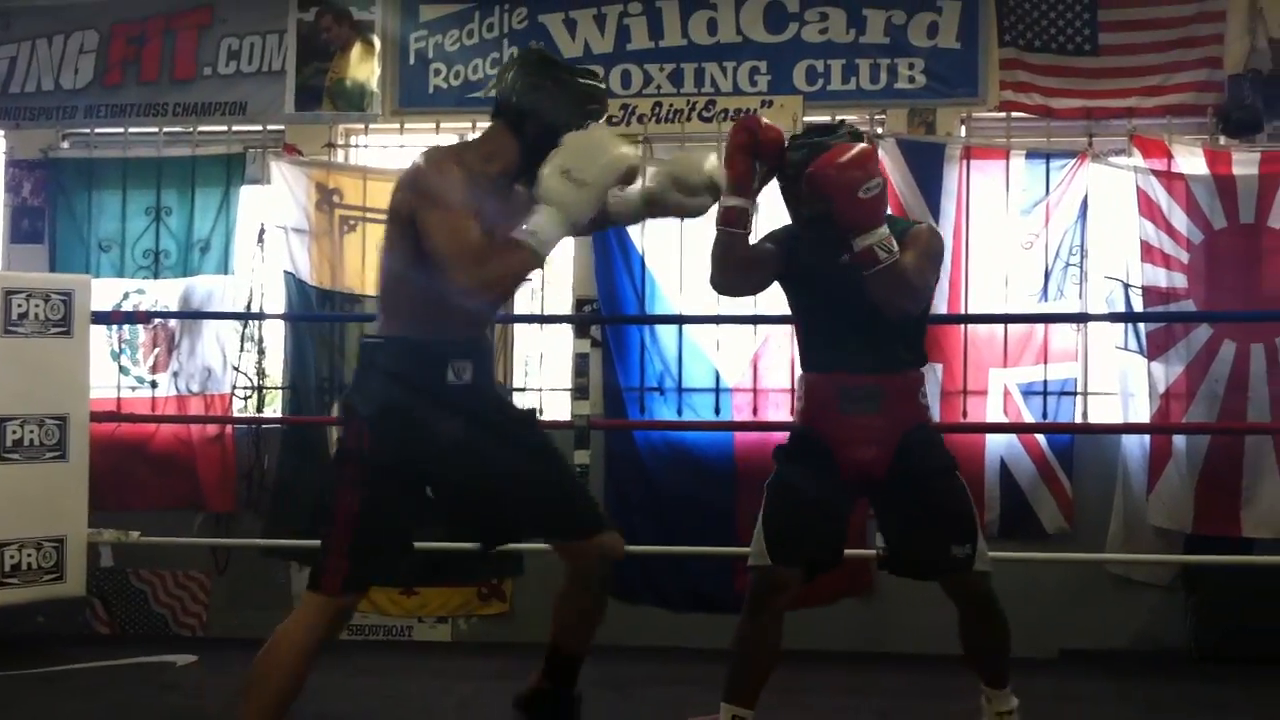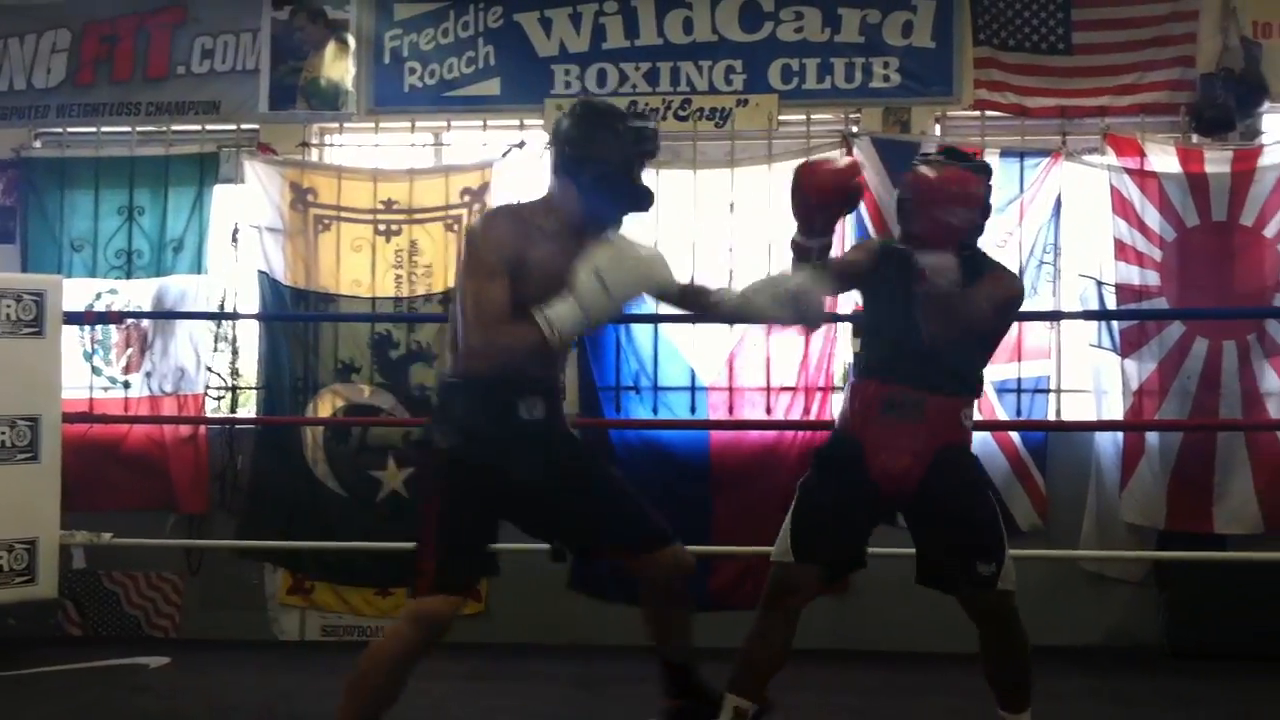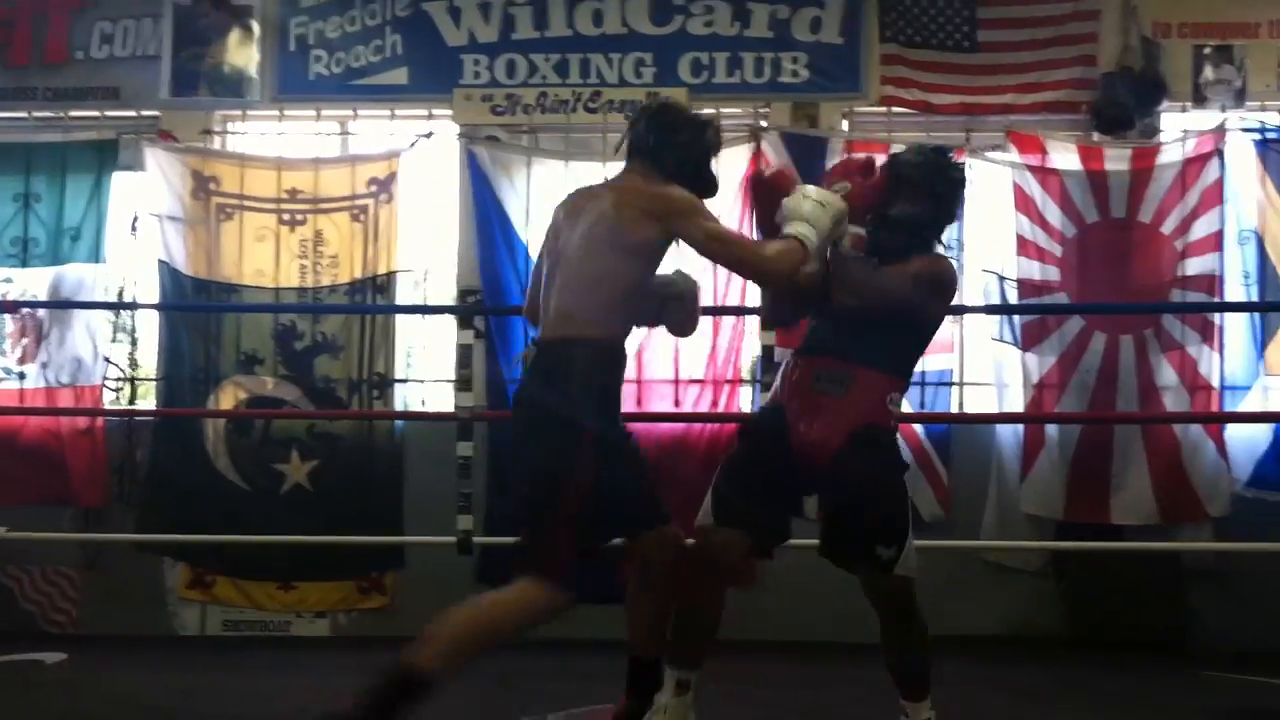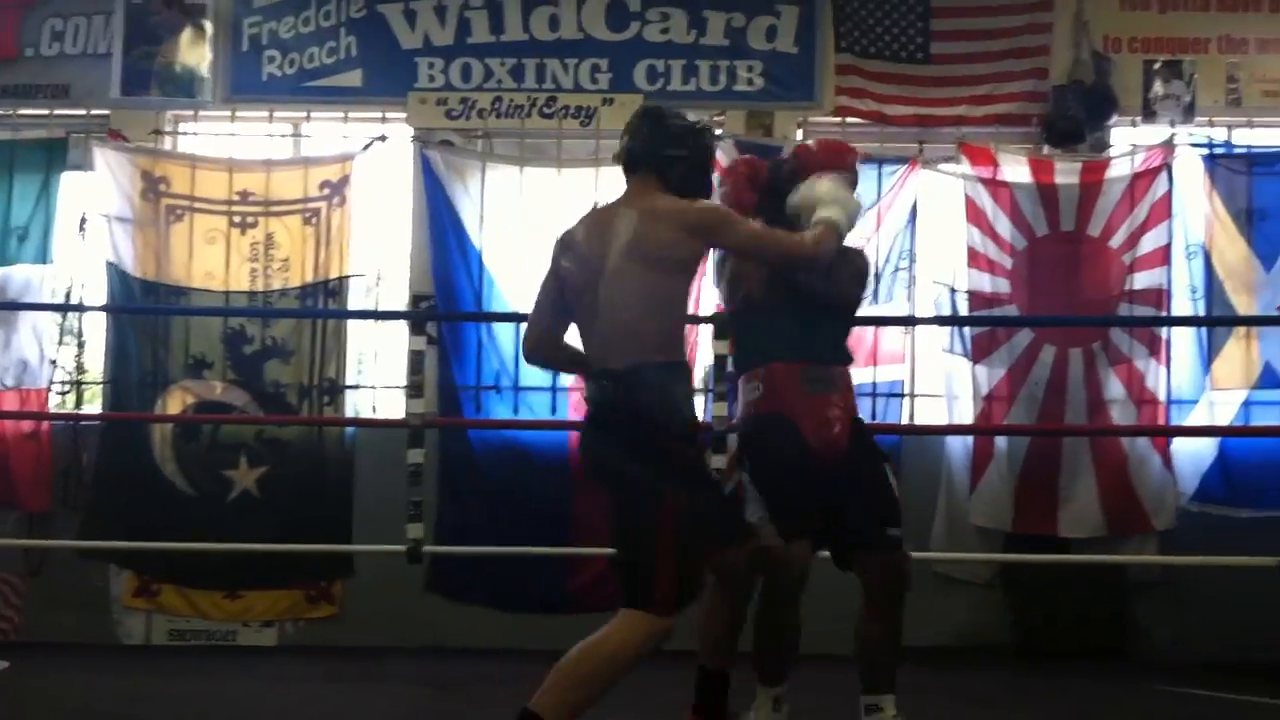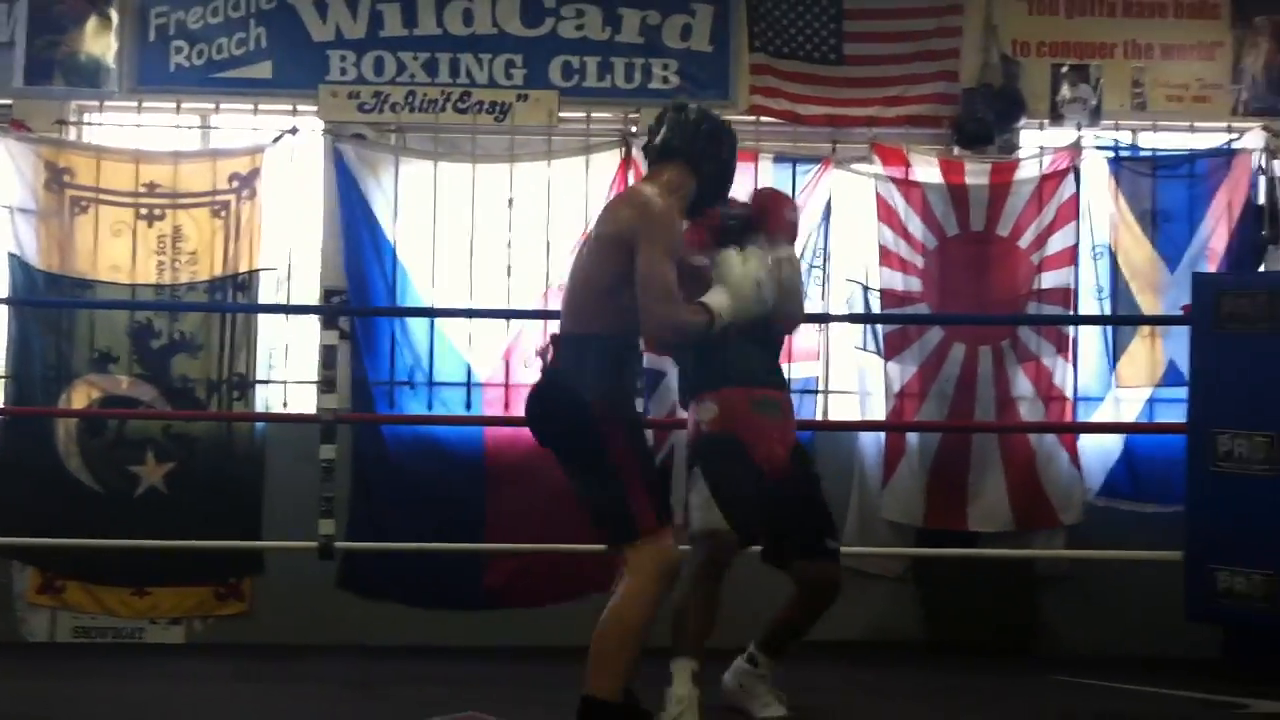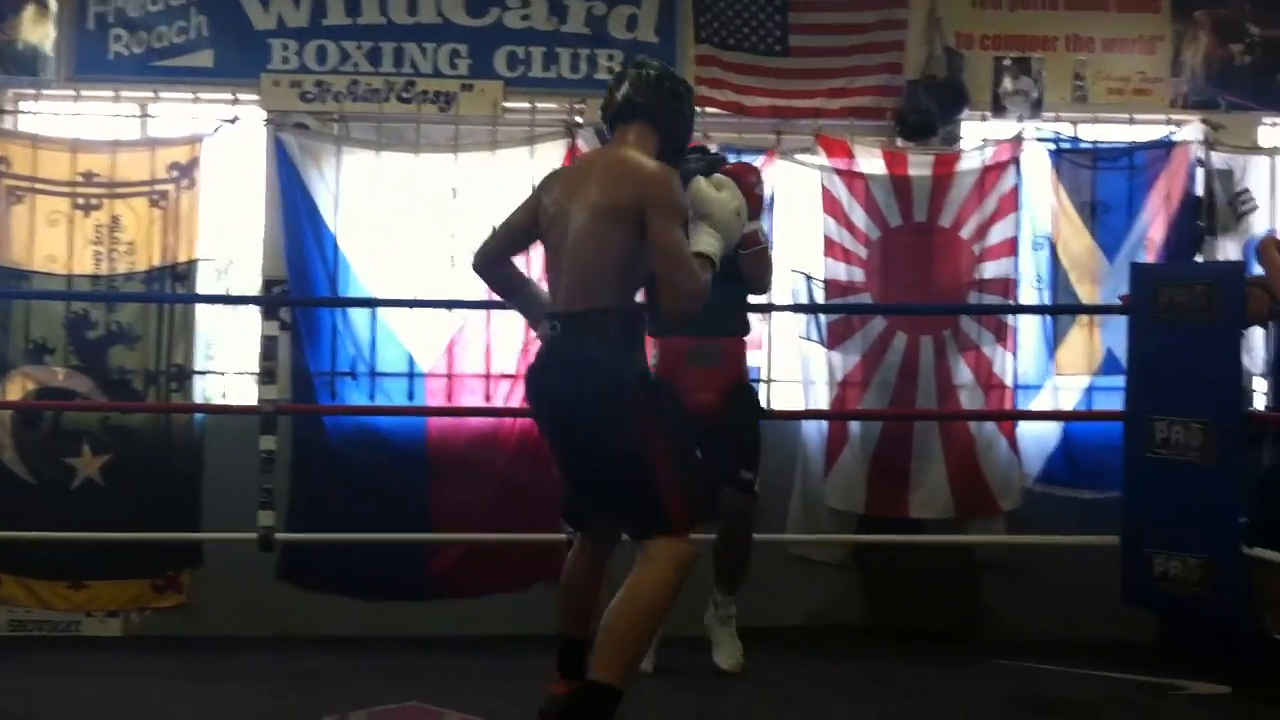
dt=0.3s
person 1, frame 1
left shoulder: (524, 183)
right shoulder: (439, 174)
left elbow: (611, 201)
right elbow: (470, 285)
left wrist: (677, 185)
right wrist: (557, 219)
left hip: (470, 397)
right hip: (396, 395)
left knee: (598, 550)
right knee: (333, 599)
person 1, frame 2
left shoulder: (595, 238)
right shoulder: (499, 230)
left elbow: (672, 288)
right elbow: (480, 352)
left wrist: (750, 303)
right wrist: (580, 310)
left hip: (541, 429)
right hip: (477, 429)
left knee: (670, 564)
right knee: (432, 612)
person 1, frame 3
left shoulder: (576, 206)
right shoulder: (668, 201)
left elbow: (538, 306)
right elbow: (773, 269)
right wrist: (805, 227)
left hip: (559, 395)
right hip: (559, 405)
left knee: (660, 544)
right knee: (549, 589)
person 1, frame 4
left shoulder: (577, 237)
right shoulder: (690, 217)
left elbow: (538, 347)
right elbow: (807, 253)
right wrist: (831, 211)
left hip: (615, 421)
right hip: (654, 424)
right knee: (649, 614)
person 1, frame 5
left shoulder: (633, 205)
right shoulder: (656, 210)
right elbow: (661, 324)
right wrist: (726, 303)
left hip: (584, 391)
right hip: (584, 395)
left knee: (648, 551)
right knee: (653, 557)
person 1, frame 6
left shoulder: (567, 176)
right shoulder: (656, 179)
left elbow: (488, 258)
right elbow: (682, 299)
right wrist: (710, 235)
left hip: (560, 367)
right hip: (606, 369)
left knee: (600, 528)
right knee: (669, 546)
person 2, frame 1
left shoulder: (915, 238)
right shoulder: (790, 244)
left elbow: (904, 300)
right elbow: (729, 279)
left wrist: (864, 220)
right wrist: (739, 194)
left hip: (904, 439)
right hip: (820, 441)
left knee: (969, 582)
right knee: (769, 586)
person 2, frame 2
left shoulder: (997, 284)
right shoulder: (884, 257)
left elbow: (943, 333)
right elbow: (809, 284)
left wrist: (937, 247)
right wrist: (811, 227)
left hip: (940, 457)
right hip: (857, 448)
left knee: (995, 605)
right knee: (787, 585)
person 2, frame 3
left shoulder: (933, 272)
right shoulder: (841, 249)
left elbow: (854, 295)
right elbow: (784, 303)
left wrist: (850, 222)
left hip: (861, 436)
right hip: (786, 422)
left knee: (892, 588)
right knee: (712, 552)
person 2, frame 4
left shoulder: (848, 262)
right shoulder: (746, 261)
left elbow: (833, 285)
right elbow: (740, 296)
right wrist: (744, 215)
left hip: (840, 432)
right hip: (774, 428)
left knee: (888, 572)
right knee: (786, 565)
person 2, frame 5
left shoulder: (765, 299)
right shoulder: (691, 298)
left elbow: (788, 317)
left wrist: (779, 249)
left hip: (781, 451)
right hip: (724, 447)
left knee: (822, 578)
right knee: (714, 554)
left ankle: (751, 671)
person 2, frame 6
left shoulder: (738, 242)
left elbow: (760, 282)
left wrist: (750, 219)
left hip: (728, 392)
right hip: (669, 388)
left knee: (736, 507)
left ankle: (723, 615)
